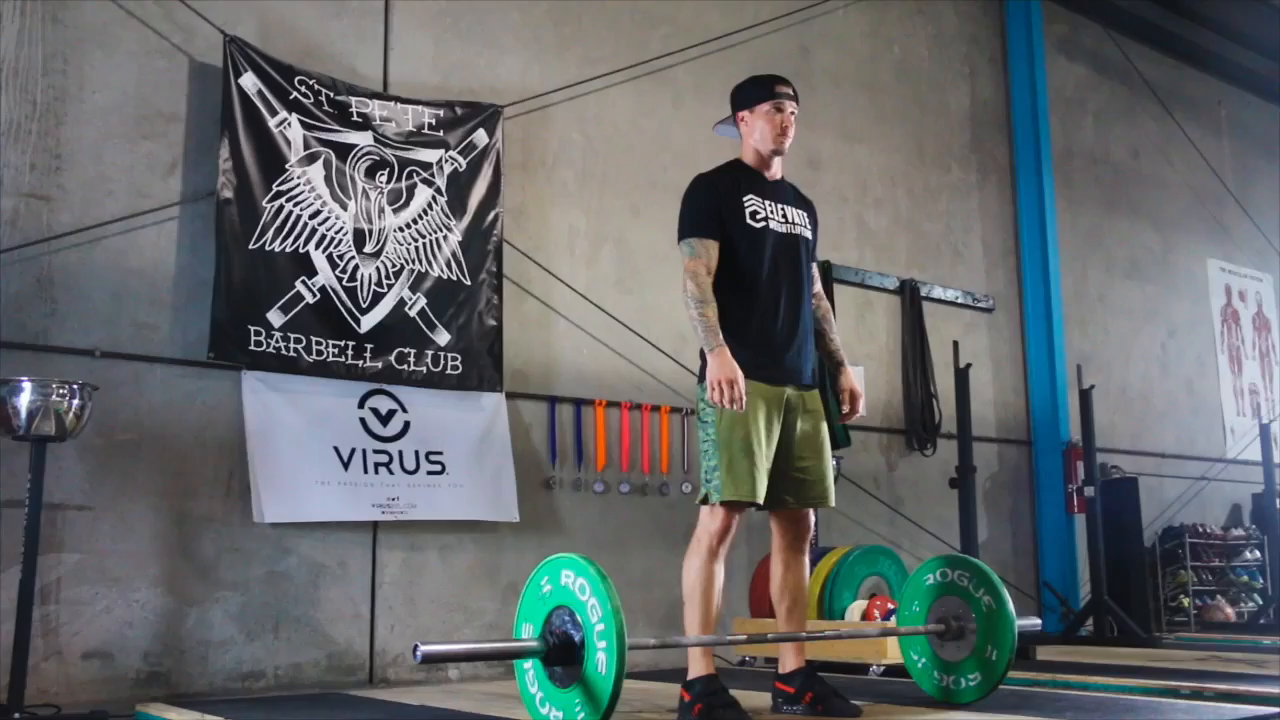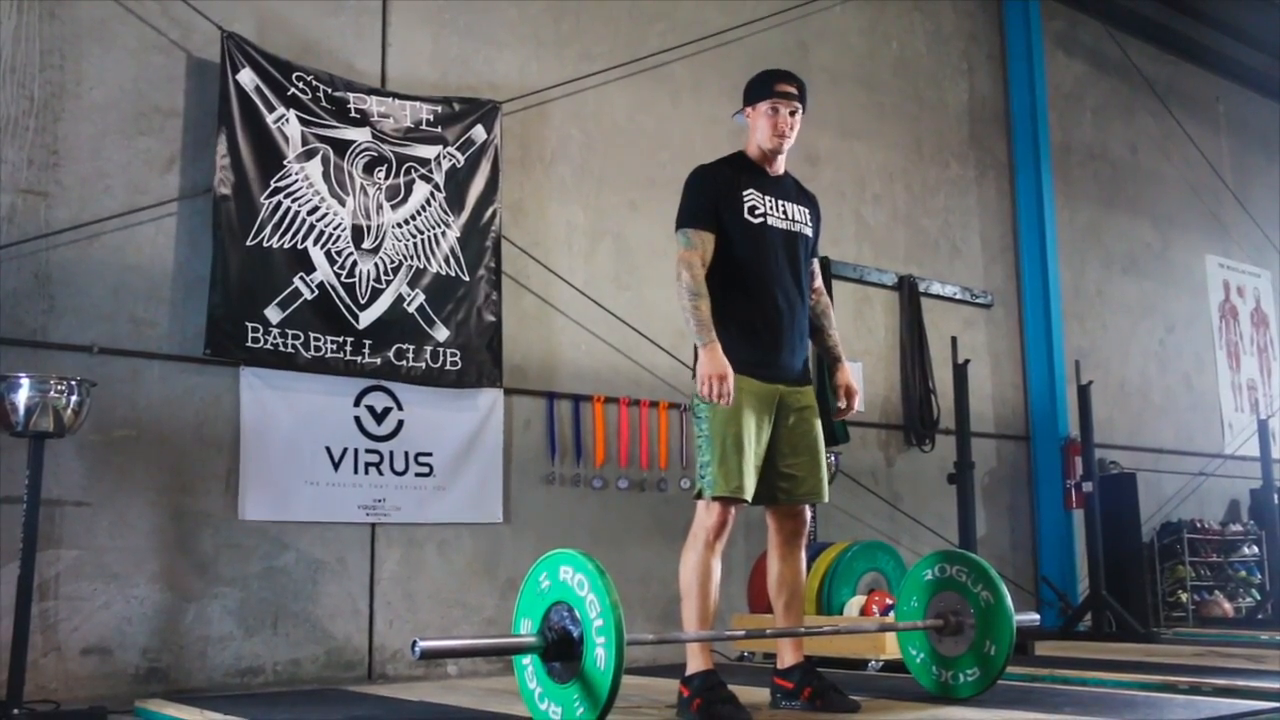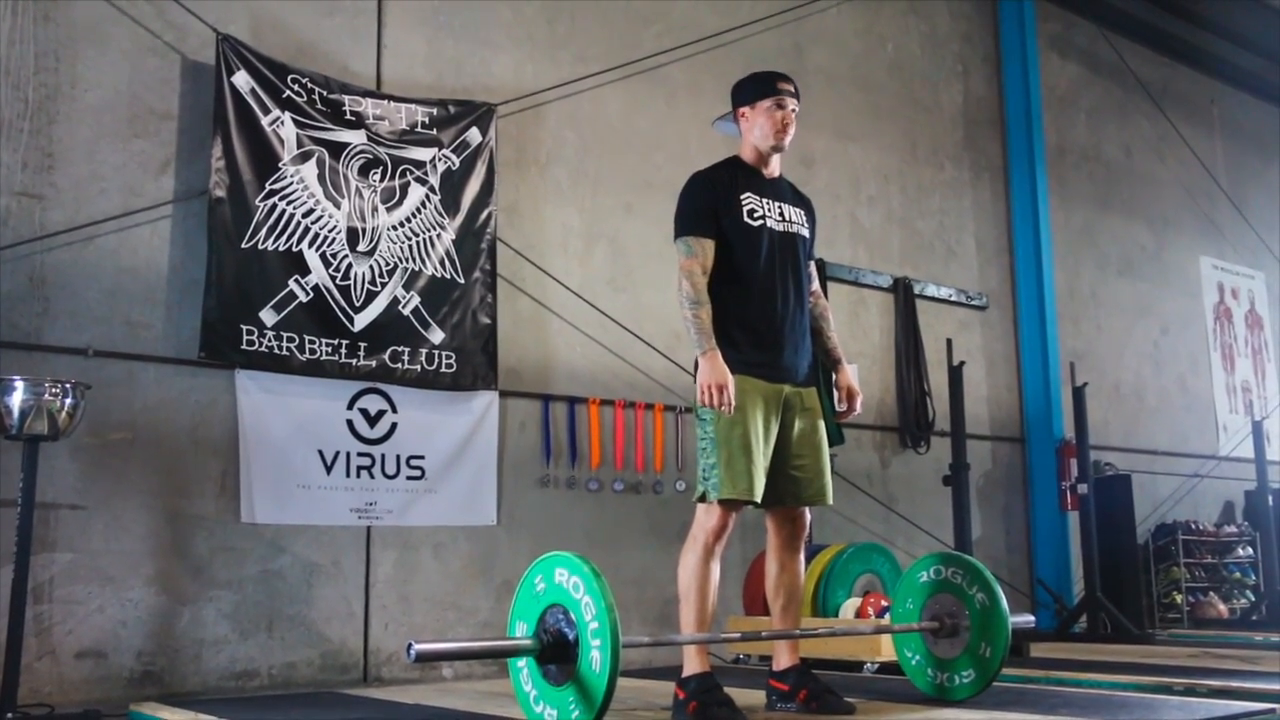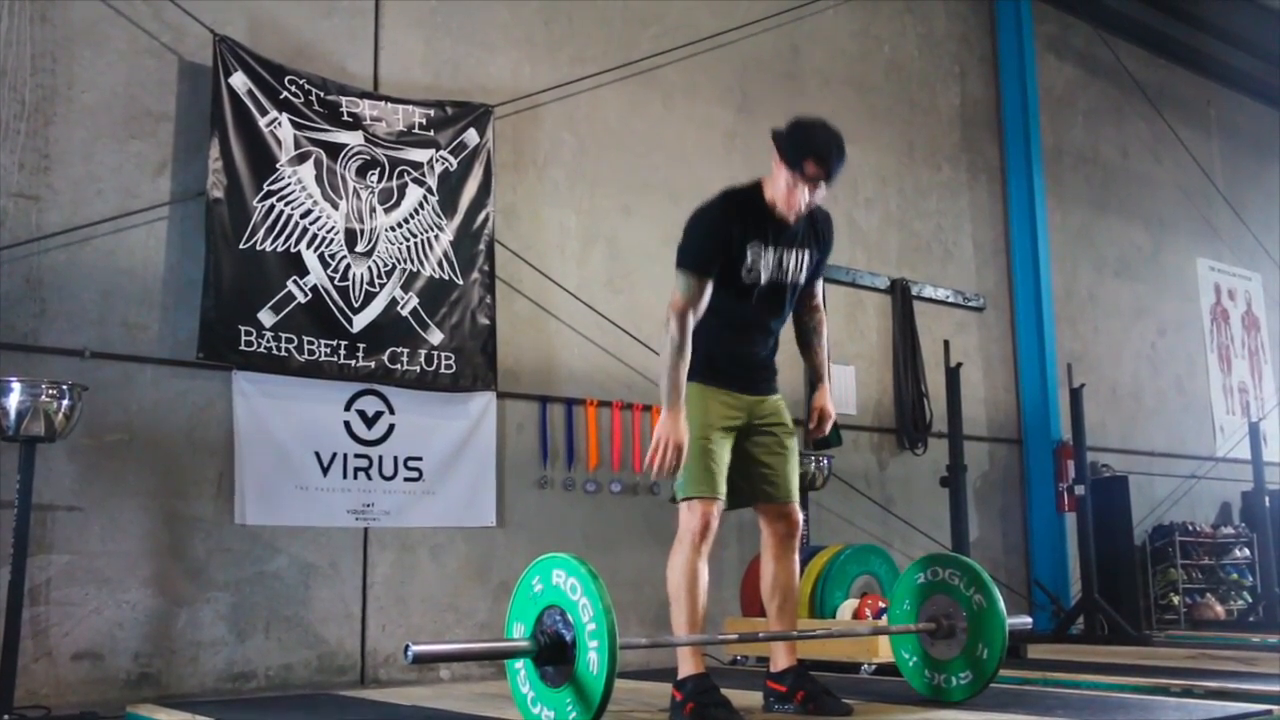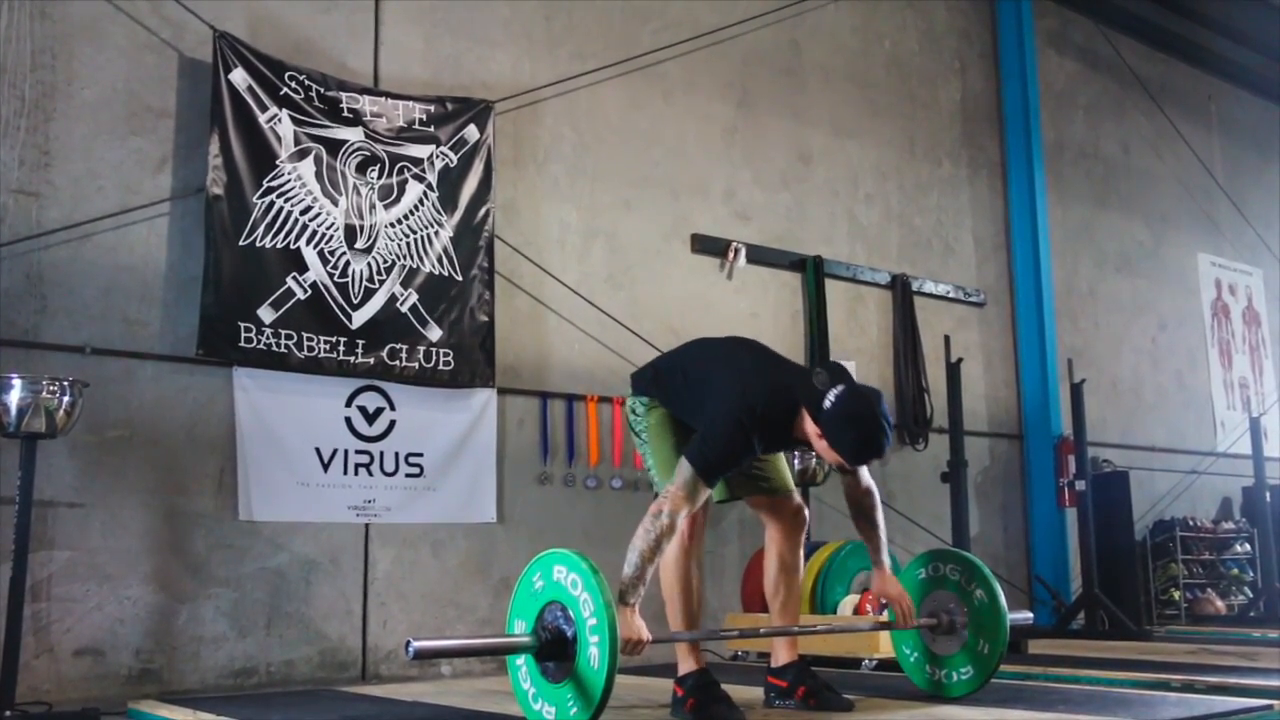
dt=1s
person 1, frame 1
left shoulder: (800, 204)
right shoulder: (713, 189)
right elbow: (696, 278)
left wrist: (840, 366)
right wrist: (717, 352)
left hip: (799, 382)
right hip: (741, 377)
left knee: (797, 524)
right knee: (721, 516)
person 1, frame 2
left shoulder: (805, 201)
right shoulder: (714, 181)
right elbow: (691, 270)
left wrist: (838, 362)
right wrist: (709, 348)
left hip: (793, 379)
right hip: (735, 374)
left knee: (792, 519)
right knee: (717, 510)
person 1, frame 3
left shoulder: (799, 202)
right shoulder: (711, 186)
right elbow: (692, 278)
left wrist: (838, 364)
right wrist: (709, 354)
left hip: (796, 381)
right hip: (738, 375)
left knee: (792, 521)
right knee: (717, 514)
person 1, frame 4
left shoulder: (817, 227)
right shoulder: (722, 216)
right elbow: (680, 313)
left wrist: (821, 382)
right wrist: (671, 411)
left hip: (760, 390)
right hip: (701, 383)
left knee: (785, 519)
right knee: (700, 516)
person 1, frame 5
left shoulder: (835, 415)
right shoulder: (741, 424)
left elbow: (861, 490)
right elbow: (668, 511)
left wrist: (882, 570)
right wrist: (627, 608)
right hip: (661, 400)
left knee: (790, 515)
right knee: (689, 519)
left ankle: (785, 671)
right ankle: (690, 678)
